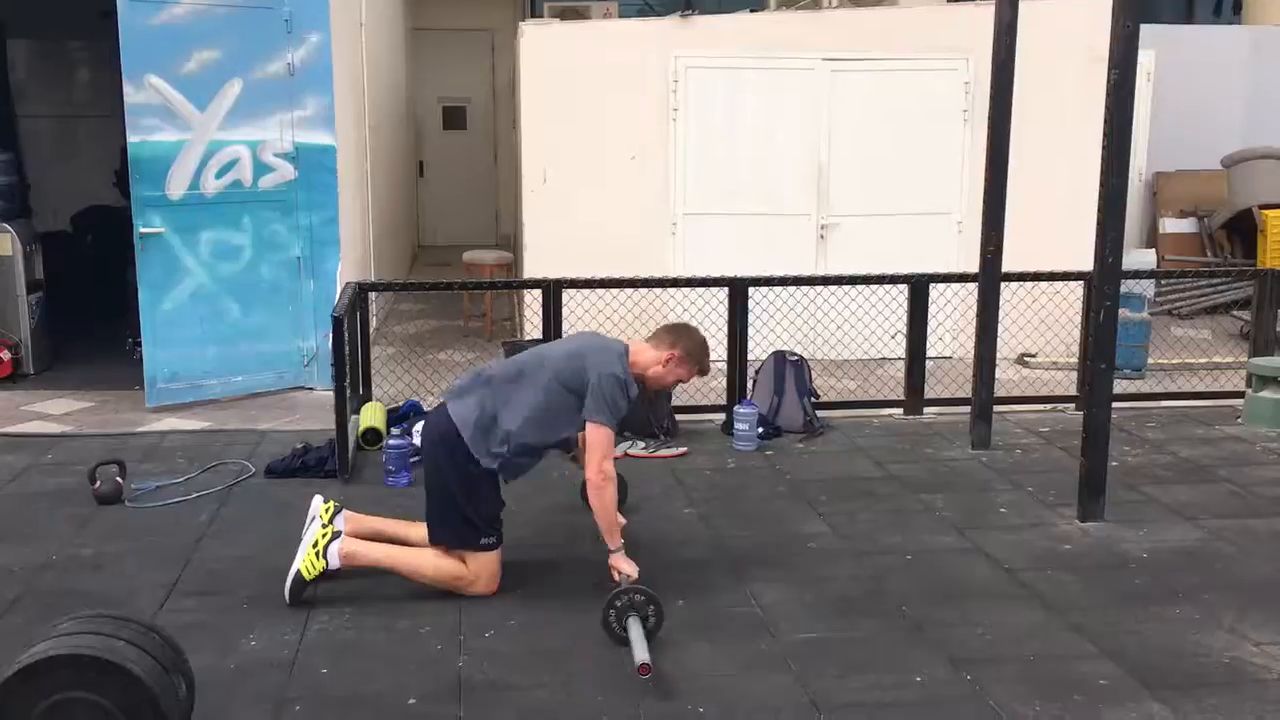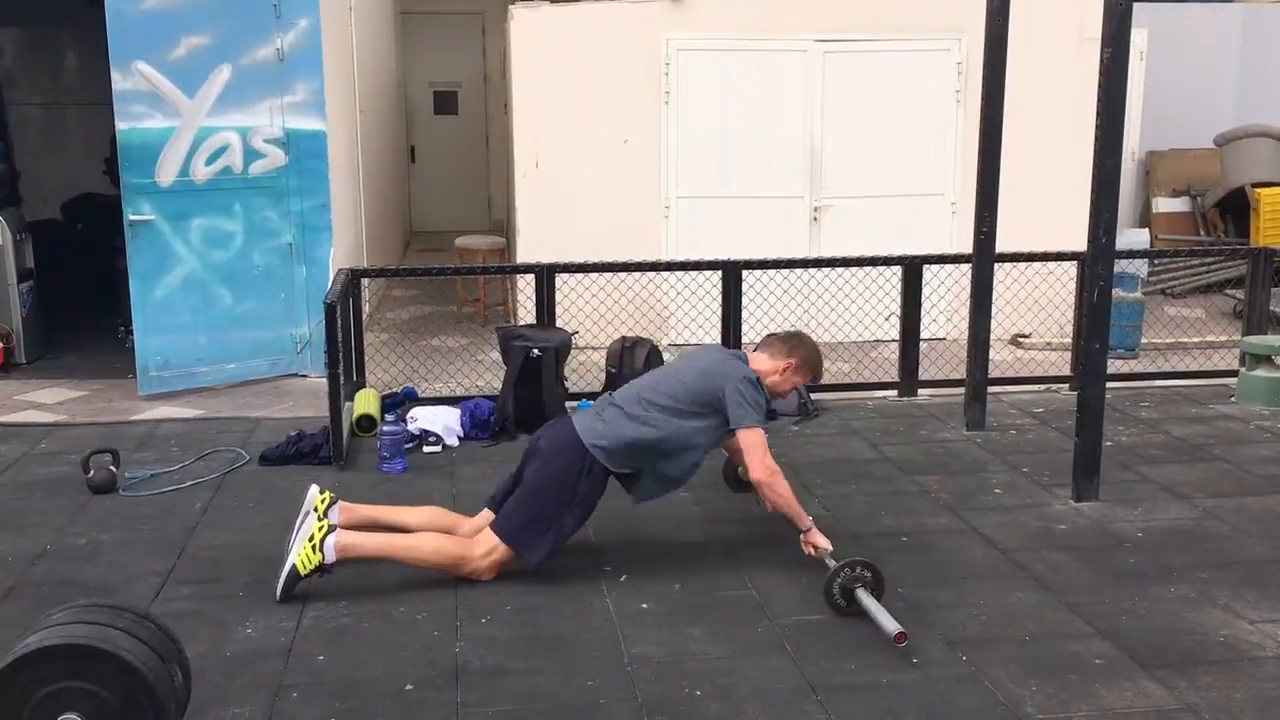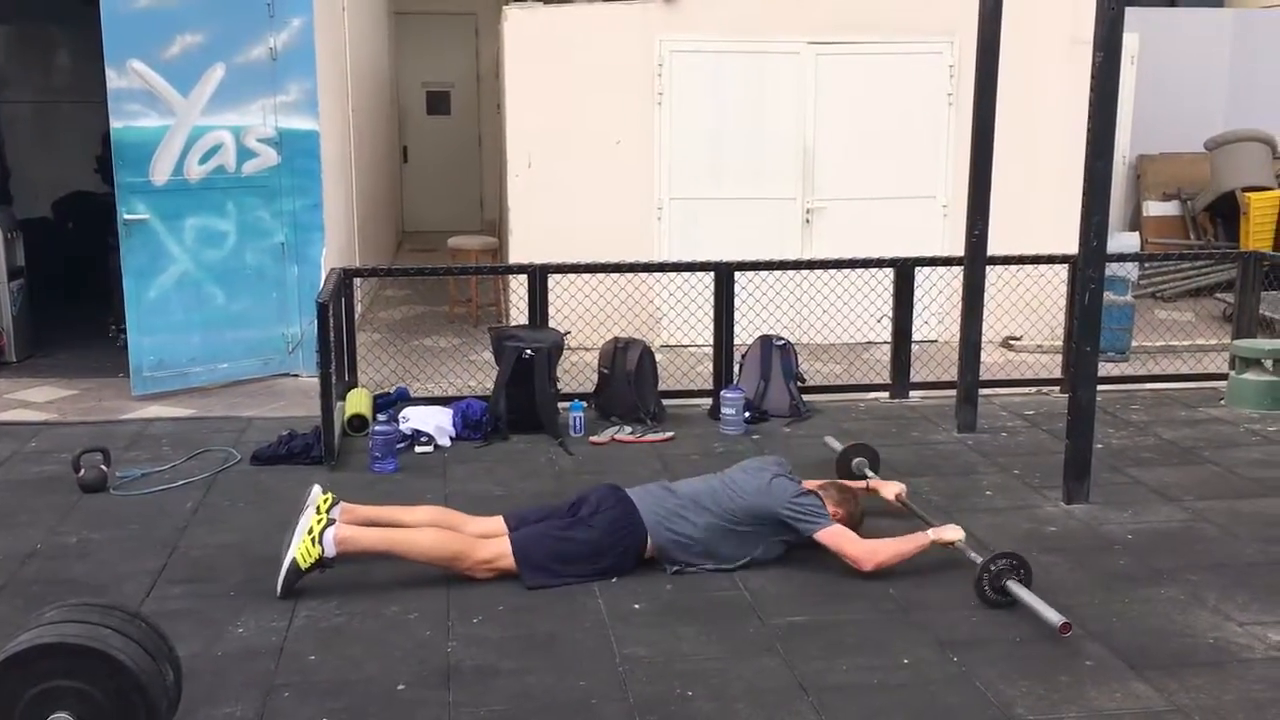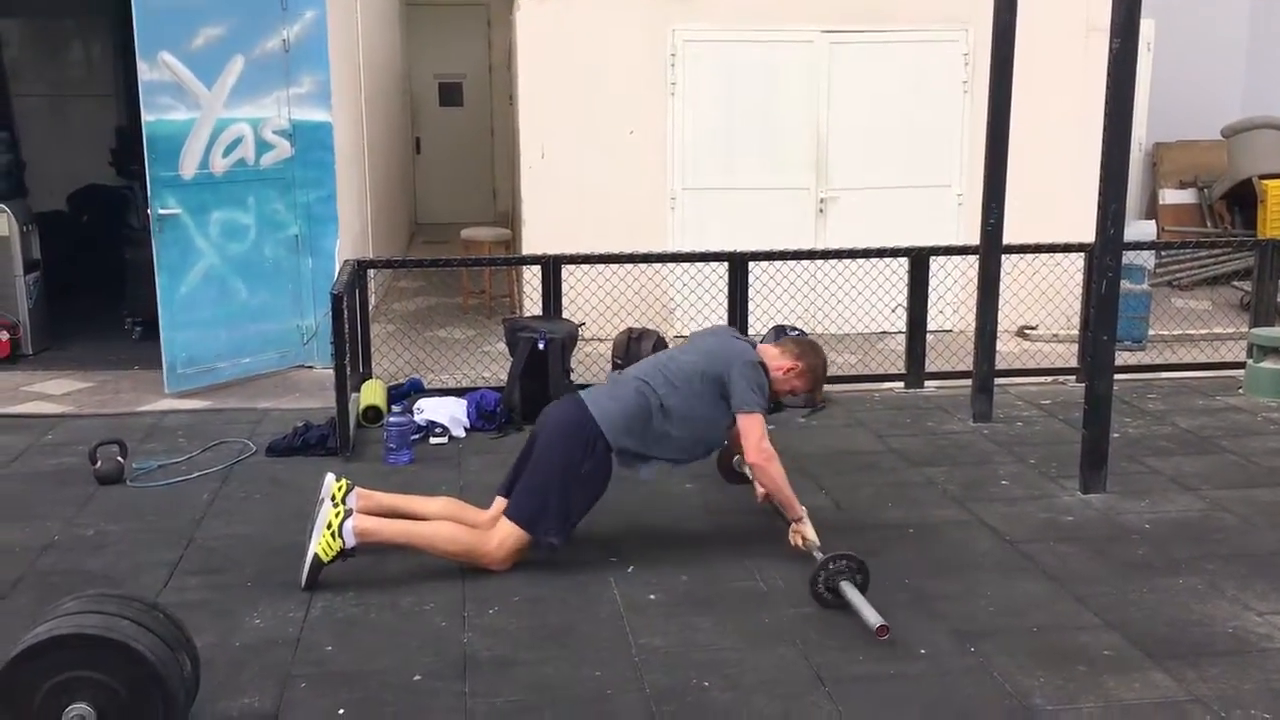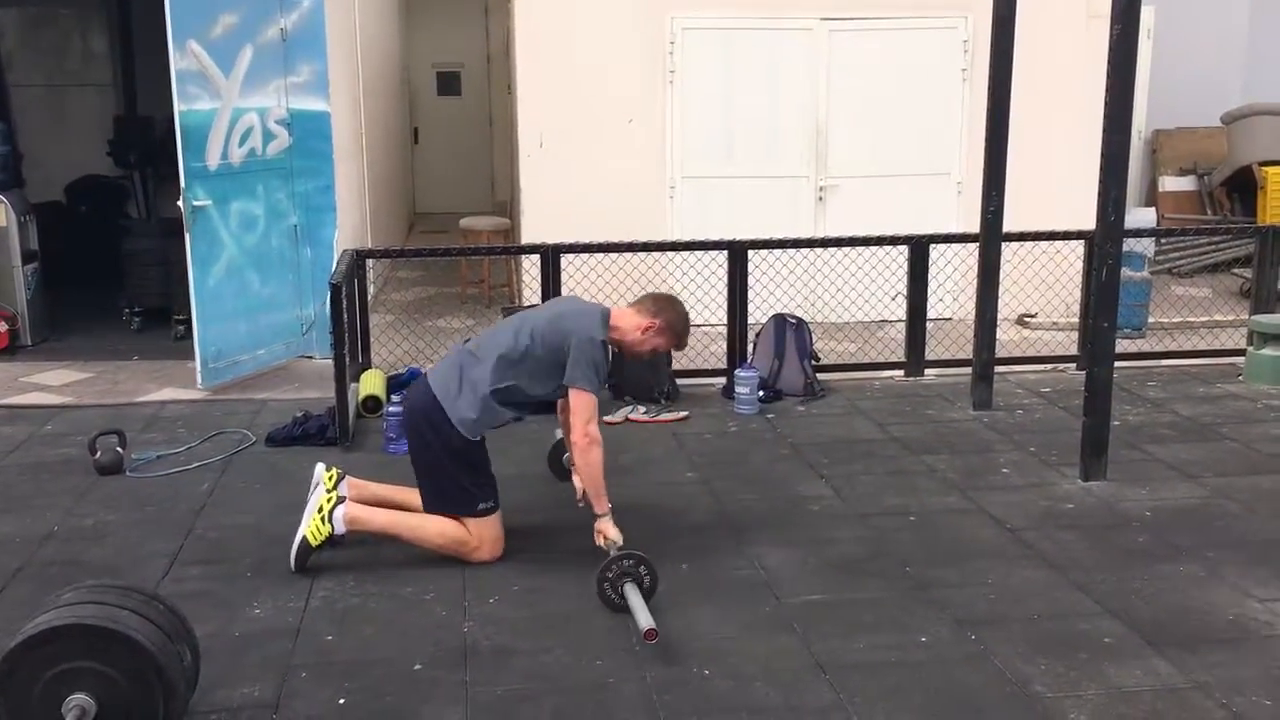
dt=1s
person 1, frame 1
left shoulder: (606, 353)
right shoulder: (613, 374)
left elbow: (589, 442)
right elbow: (598, 472)
left wrist: (607, 510)
right wrist: (615, 550)
left hip: (454, 425)
right hip: (463, 439)
left knee: (455, 543)
right knee: (479, 578)
left ankle: (339, 521)
right ankle: (338, 550)
person 1, frame 2
left shoulder: (721, 361)
right shoulder: (744, 381)
left elbow: (727, 433)
right elbow: (764, 471)
left wrist: (760, 486)
right wrist: (805, 526)
left hip: (566, 437)
right hip: (582, 459)
left knee: (470, 529)
right knee: (479, 559)
left ankle: (336, 511)
right ankle: (334, 544)
person 1, frame 3
left shoulder: (778, 470)
right shoulder: (794, 502)
right elbow: (866, 557)
left wrist: (872, 481)
right wrist: (934, 534)
left hip: (614, 502)
right hip: (624, 535)
left knee: (476, 526)
right knee: (479, 557)
left ankle: (337, 510)
right ankle: (334, 538)
person 1, frame 4
left shoulder: (729, 341)
right shoulder: (749, 366)
left elbow: (729, 422)
right elbow: (759, 454)
left wrist: (756, 476)
right wrist: (798, 515)
left hip: (572, 416)
right hip: (589, 438)
left knee: (486, 520)
right knee: (495, 549)
left ankle: (352, 498)
right ankle: (352, 528)
person 1, frame 5
left shoulder: (585, 317)
right shoulder: (590, 338)
left elbow: (566, 400)
right elbow: (585, 434)
left wrist: (577, 470)
right wrist: (603, 515)
left hip: (436, 397)
right hip: (446, 411)
left knee: (455, 508)
right knee: (483, 544)
left ankle: (343, 487)
right ankle: (343, 514)
